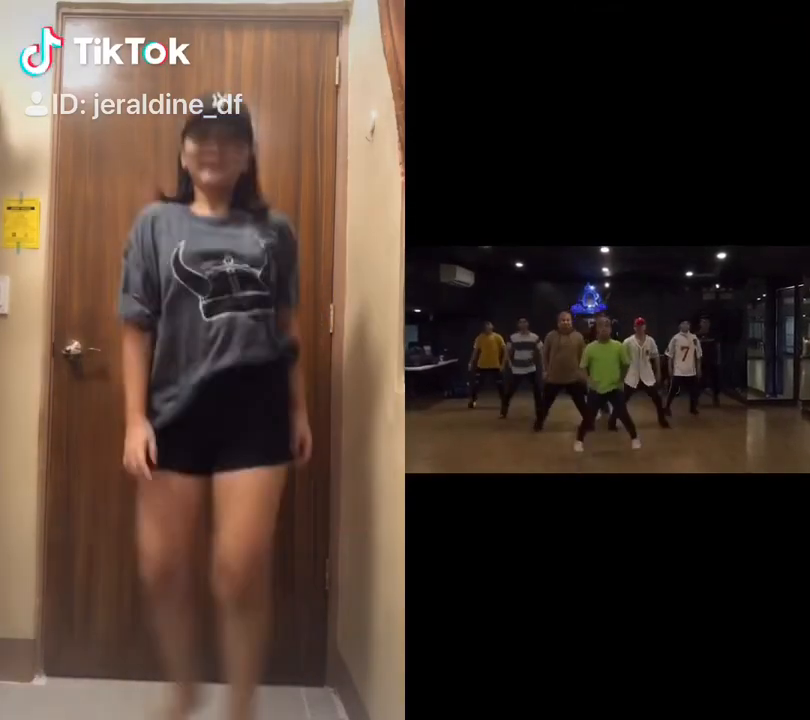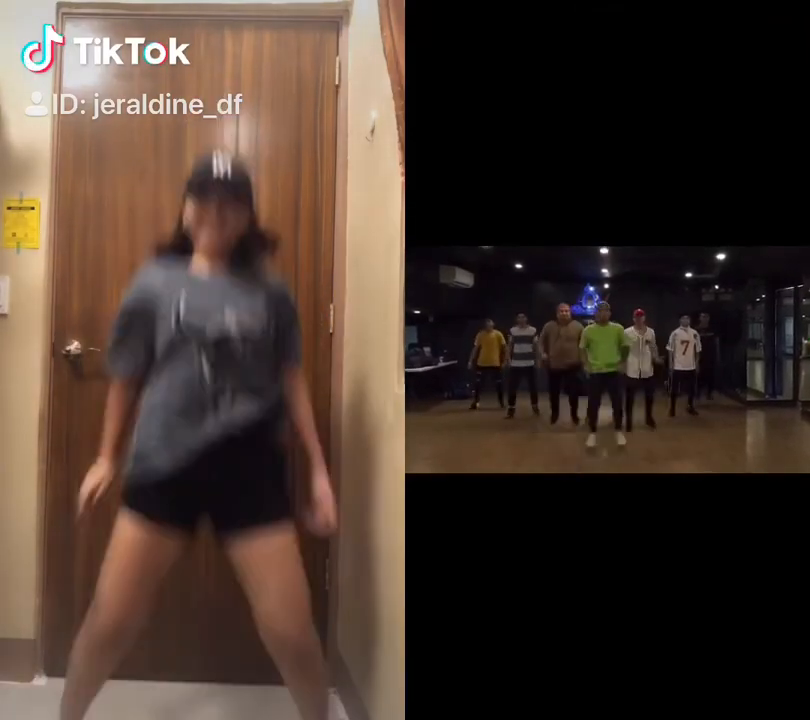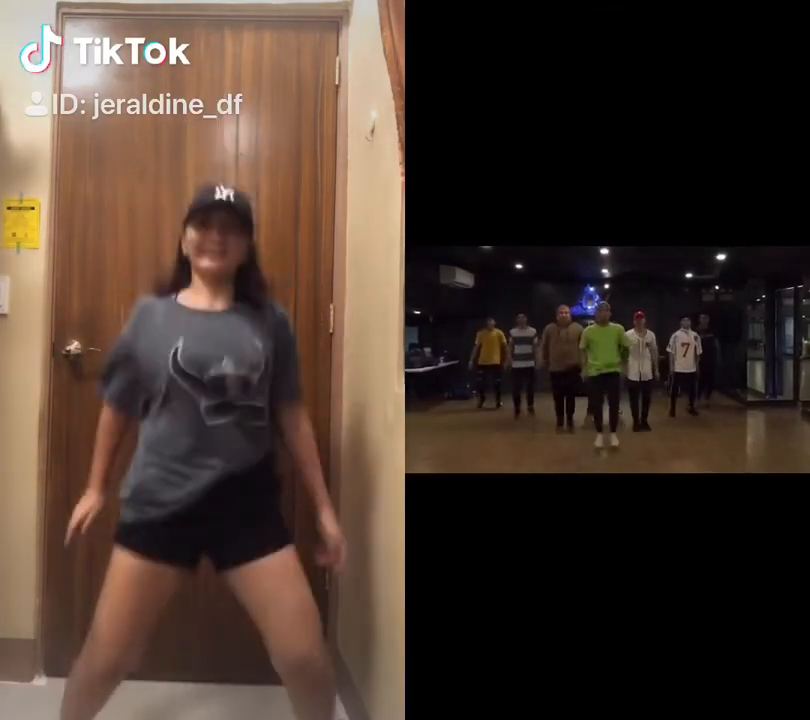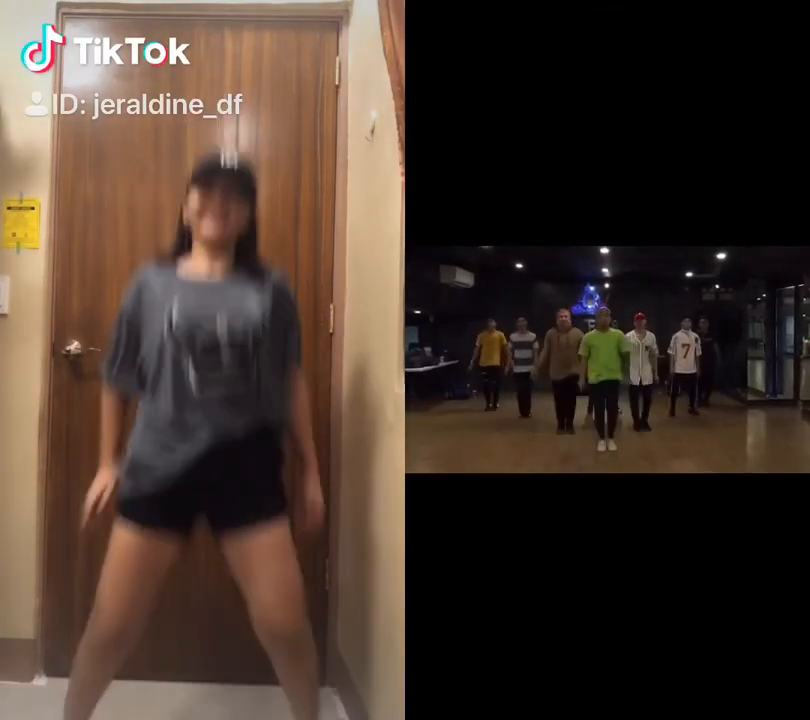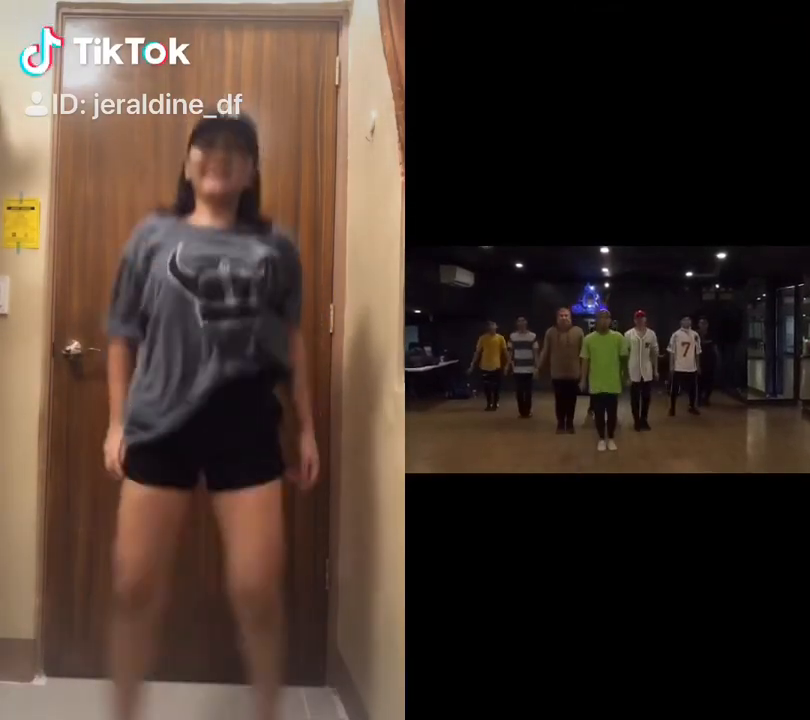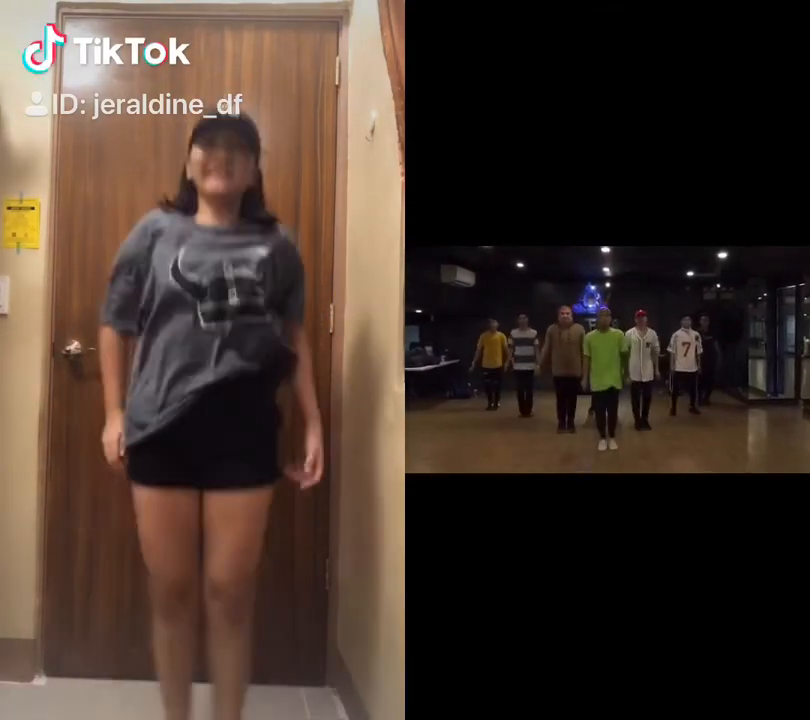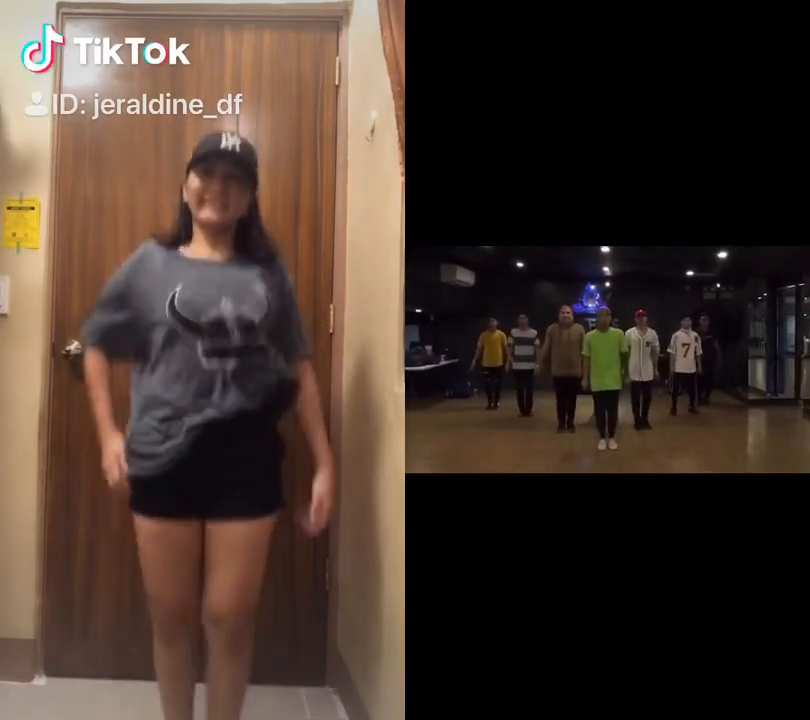
dt=0.1s
person 1, frame 1
left shoulder: (274, 231)
right shoulder: (156, 223)
left elbow: (288, 323)
right elbow: (137, 327)
left wrist: (299, 408)
right wrist: (137, 417)
left hip: (255, 410)
right hip: (177, 409)
left knee: (238, 575)
right knee: (162, 571)
person 1, frame 2
left shoulder: (269, 293)
right shoulder: (155, 282)
left elbow: (292, 382)
right elbow: (125, 372)
left wrist: (318, 470)
right wrist: (105, 458)
left hip: (249, 467)
right hip: (162, 467)
left knee: (291, 635)
right knee: (110, 624)
person 1, frame 3
left shoulder: (270, 323)
right shoulder: (152, 314)
left elbow: (292, 416)
right elbow: (117, 403)
left wrist: (324, 506)
right wrist: (94, 487)
left hip: (246, 502)
right hip: (160, 501)
left knee: (305, 657)
right knee: (106, 657)
person 1, frame 4
left shoulder: (271, 291)
right shoulder: (151, 285)
left elbow: (292, 383)
right elbow: (120, 380)
left wrist: (311, 473)
right wrist: (107, 463)
left hip: (245, 473)
right hip: (159, 472)
left knee: (286, 628)
right knee: (110, 628)
person 1, frame 5
left shoulder: (275, 245)
right shoulder: (154, 236)
left elbow: (291, 339)
right elbow: (122, 333)
left wrist: (308, 427)
right wrist: (116, 421)
left hip: (246, 425)
right hip: (161, 426)
left knee: (257, 591)
right knee: (134, 588)
person 1, frame 6
left shoulder: (276, 244)
right shoulder: (155, 231)
left elbow: (295, 337)
right elbow: (114, 324)
left wrist: (313, 425)
right wrist: (114, 412)
left hip: (244, 424)
right hip: (161, 425)
left knee: (230, 592)
right knee: (170, 592)
person 1, frame 7
left shoulder: (270, 273)
right shoulder: (150, 264)
left elbow: (300, 372)
right elbow: (98, 348)
left wrist: (324, 465)
right wrist: (108, 435)
left hip: (246, 457)
right hip: (163, 458)
left knee: (230, 618)
right knee: (171, 618)
